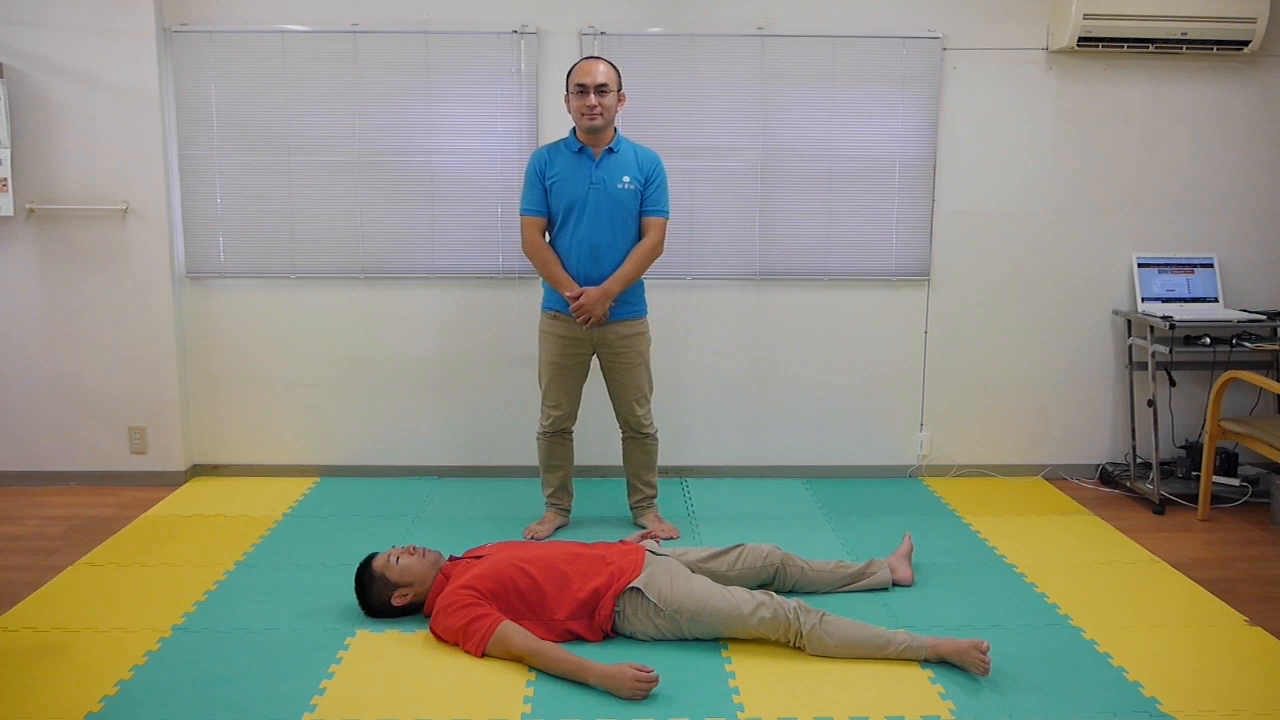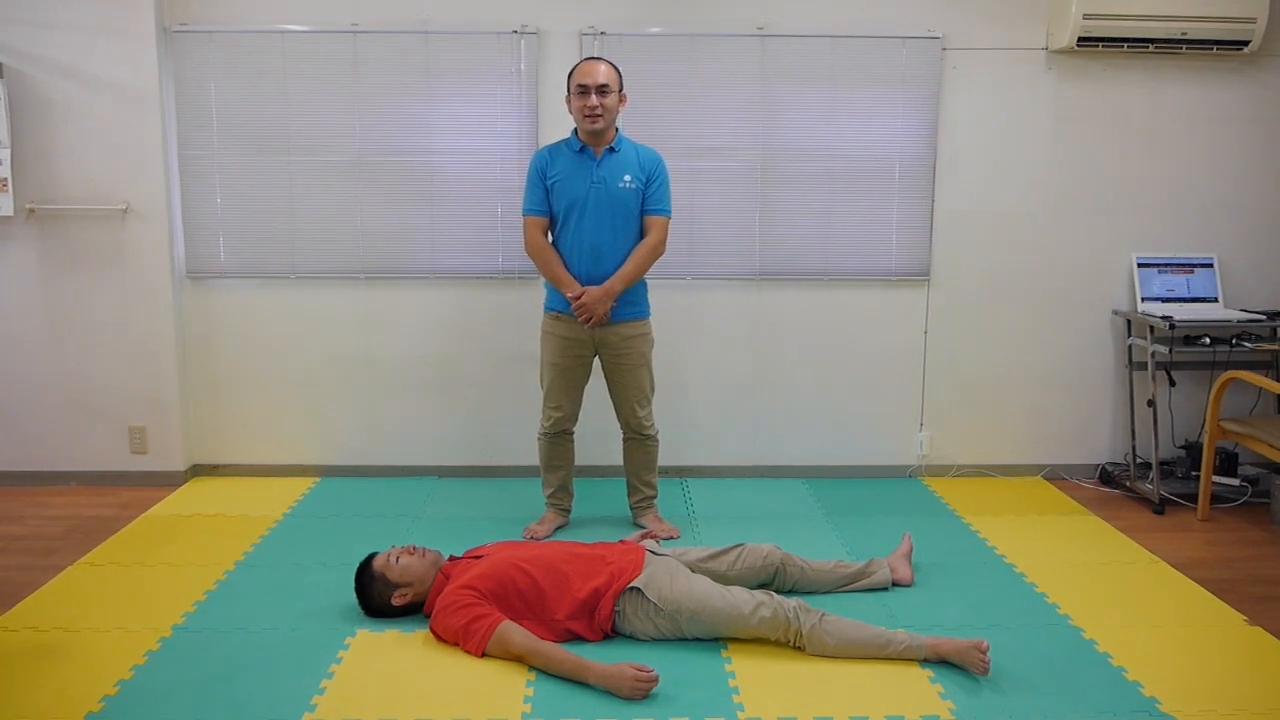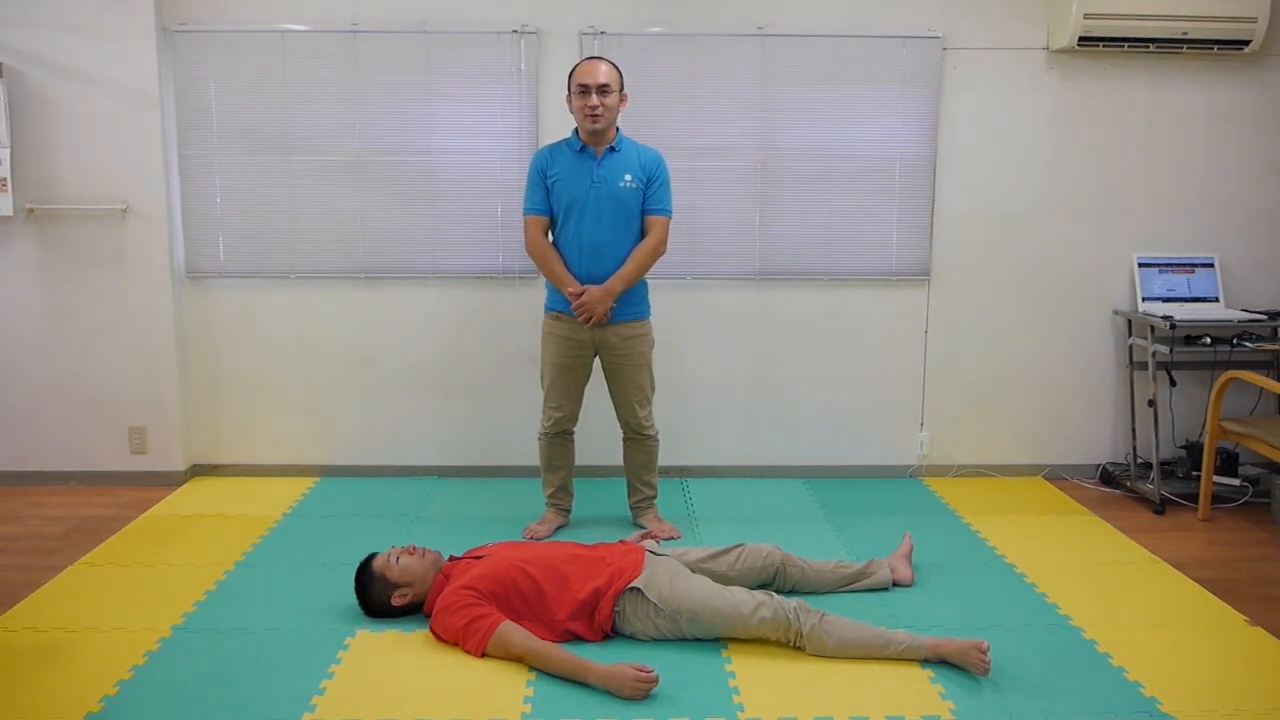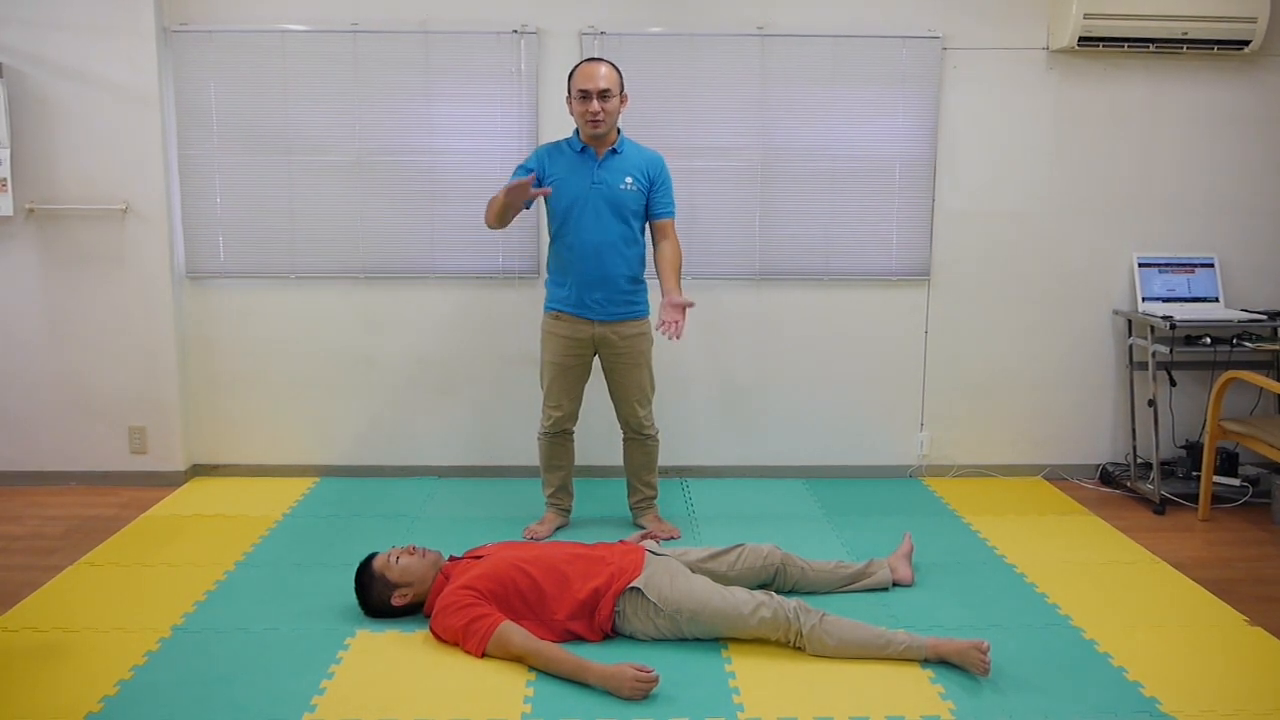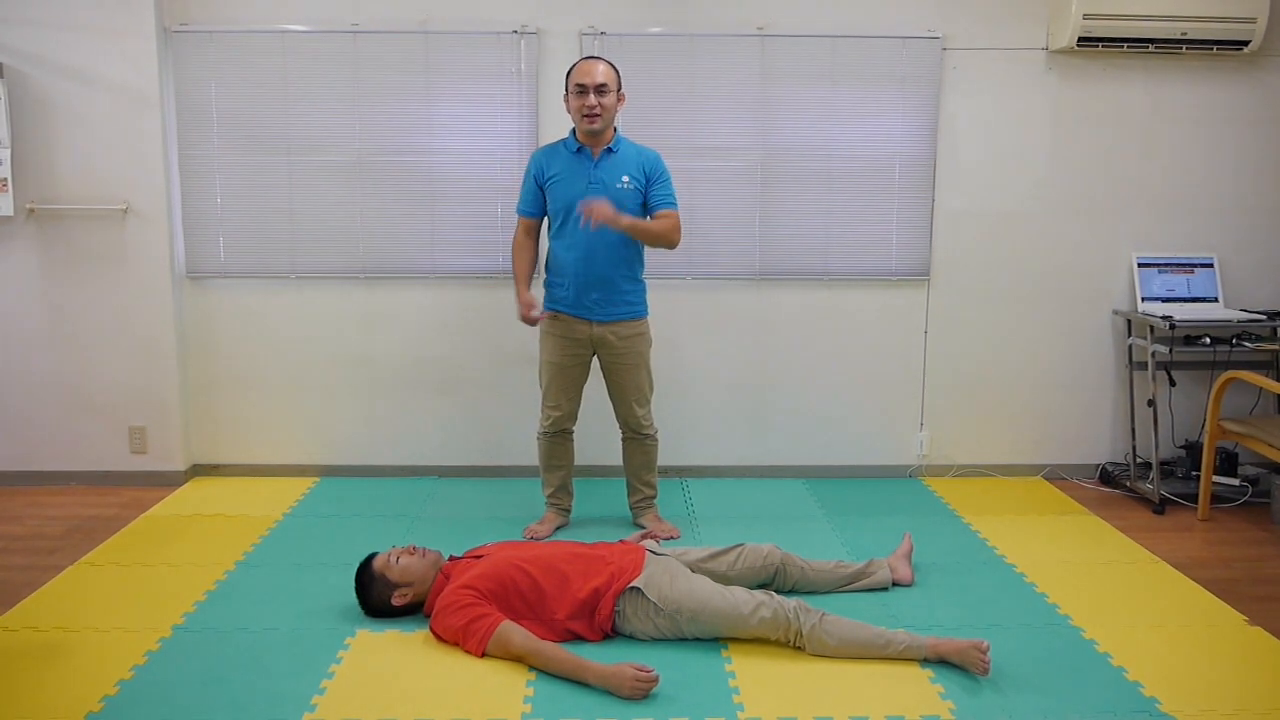
dt=1s
person 1, frame 1
left shoulder: (471, 558)
right shoulder: (452, 610)
right elbow: (525, 646)
left wrist: (618, 543)
right wrist: (601, 676)
left hip: (635, 560)
right hip: (632, 599)
left knee: (768, 560)
right knee: (783, 618)
left ankle: (887, 569)
right ankle: (936, 647)
person 1, frame 2
left shoulder: (472, 559)
right shoulder: (453, 609)
right elbow: (523, 646)
left wrist: (623, 543)
right wrist: (601, 675)
left hip: (637, 560)
right hip: (633, 600)
left knee: (768, 560)
right knee: (784, 618)
left ankle: (886, 569)
right ankle: (935, 647)
person 1, frame 3
left shoulder: (470, 560)
right shoulder: (453, 610)
right elbow: (523, 646)
left wrist: (619, 544)
right wrist: (601, 676)
left hip: (637, 560)
right hip: (632, 601)
left knee: (769, 560)
right knee: (785, 619)
left ankle: (886, 570)
right ankle: (935, 647)
person 1, frame 4
left shoulder: (469, 560)
right shoulder: (453, 610)
right elbow: (523, 646)
left wrist: (621, 543)
right wrist: (601, 675)
left hip: (636, 560)
right hip: (633, 599)
left knee: (770, 560)
right knee: (785, 617)
left ankle: (887, 569)
right ankle: (934, 646)
person 1, frame 5
left shoulder: (470, 559)
right shoulder: (453, 610)
right elbow: (524, 646)
left wrist: (619, 543)
right wrist: (601, 675)
left hip: (636, 560)
right hip: (633, 598)
left knee: (769, 559)
right knee: (785, 617)
left ankle: (887, 569)
right ankle: (934, 646)
person 2, frame 1
left shoulder: (645, 163)
right shoulder: (544, 161)
left elbow: (653, 240)
right elbow: (532, 239)
left wrist: (604, 294)
right wrist: (574, 294)
left hip: (626, 316)
right hip: (561, 316)
left knee: (637, 421)
right knee: (555, 421)
left ankle: (646, 508)
right ankle: (556, 507)
person 2, frame 2
left shoulder: (648, 162)
right shoulder: (546, 162)
left elbow: (655, 240)
right elbow: (535, 239)
left wrist: (606, 293)
right wrist: (576, 294)
left hip: (629, 317)
right hip: (563, 316)
left knee: (639, 423)
right knee: (556, 422)
left ankle: (645, 508)
right ankle: (556, 508)
person 2, frame 3
left shoulder: (649, 162)
right shoulder: (547, 161)
left elbow: (656, 240)
right elbow: (536, 239)
left wrist: (606, 293)
right wrist: (576, 293)
left hip: (629, 317)
right hip: (563, 316)
left knee: (638, 423)
right knee: (556, 423)
left ankle: (645, 509)
right ankle: (556, 508)
person 2, frame 4
left shoulder: (650, 164)
right shoulder: (546, 159)
left elbow: (665, 236)
right elbow: (493, 220)
left wrist: (671, 293)
right wrist: (510, 196)
left hip: (629, 318)
right hip: (564, 316)
left knee: (639, 424)
right knee: (556, 422)
left ankle: (646, 508)
right ankle: (556, 508)
person 2, frame 5
left shoulder: (647, 162)
right shoulder: (544, 162)
left elbow: (671, 233)
right elbow: (526, 234)
left wrist: (621, 221)
right wrist: (522, 293)
left hip: (626, 317)
right hip: (563, 317)
left knee: (638, 423)
right knee: (555, 421)
left ankle: (646, 508)
right ankle: (556, 507)
